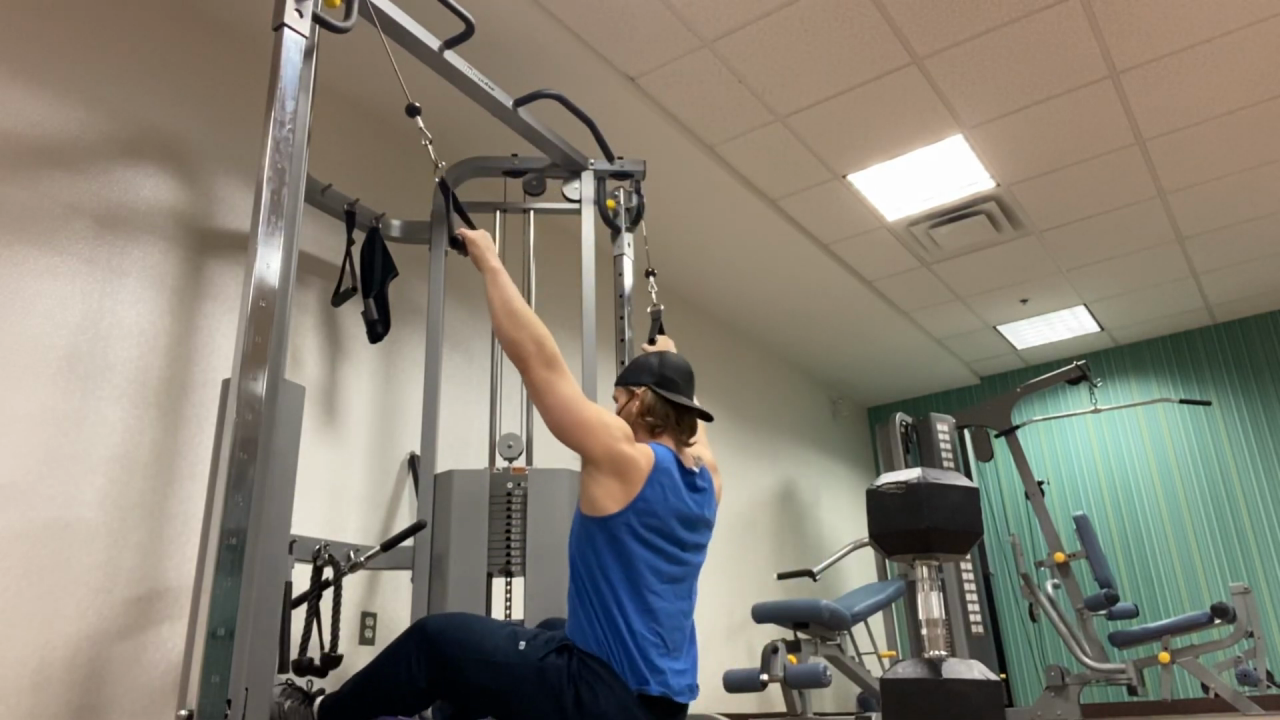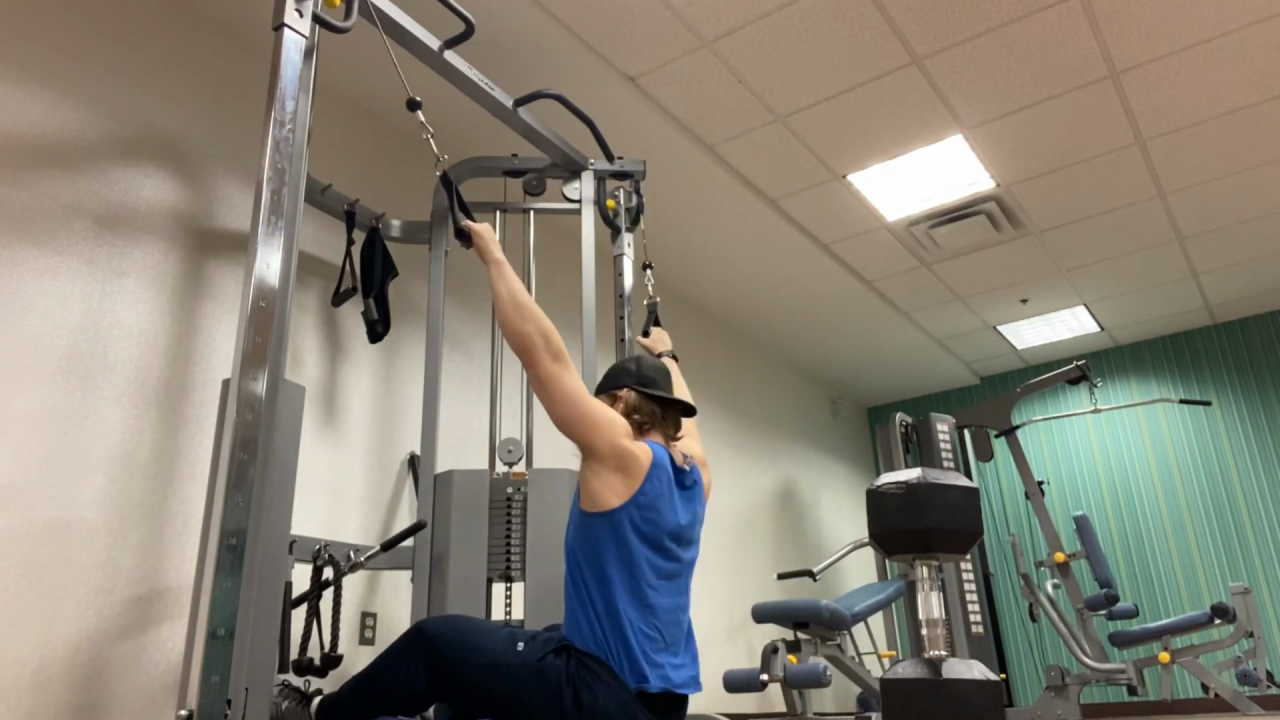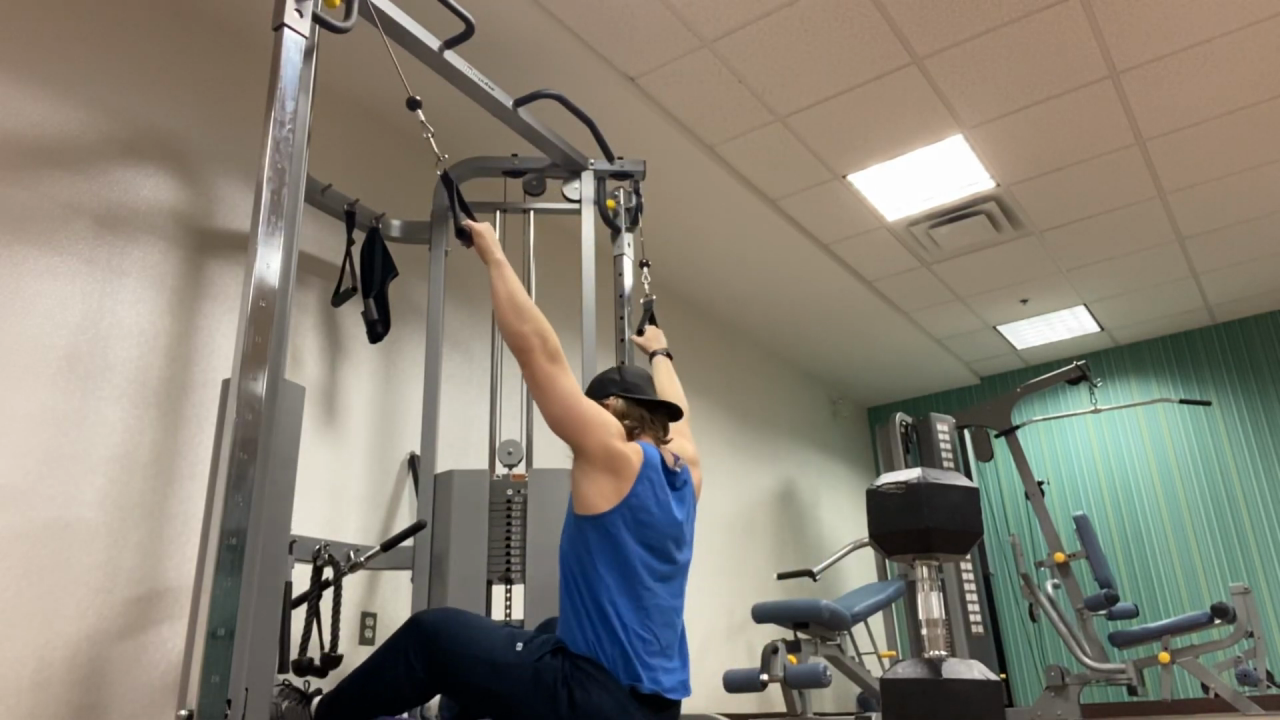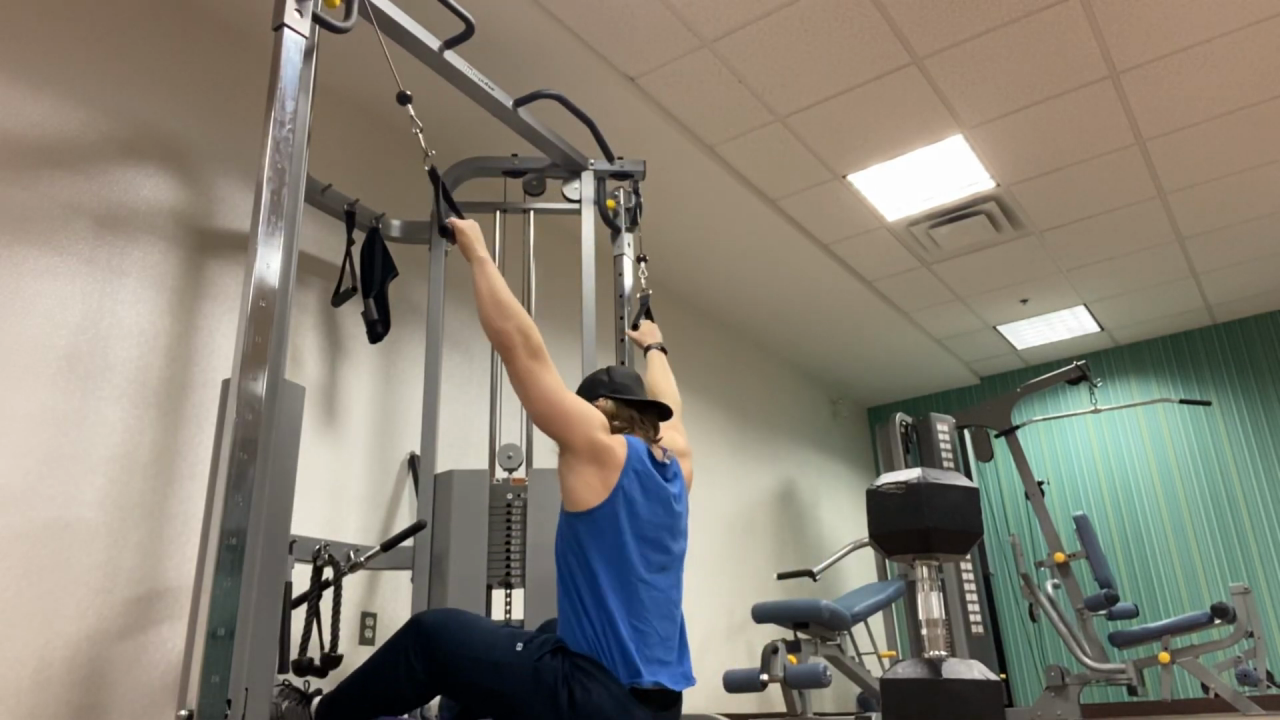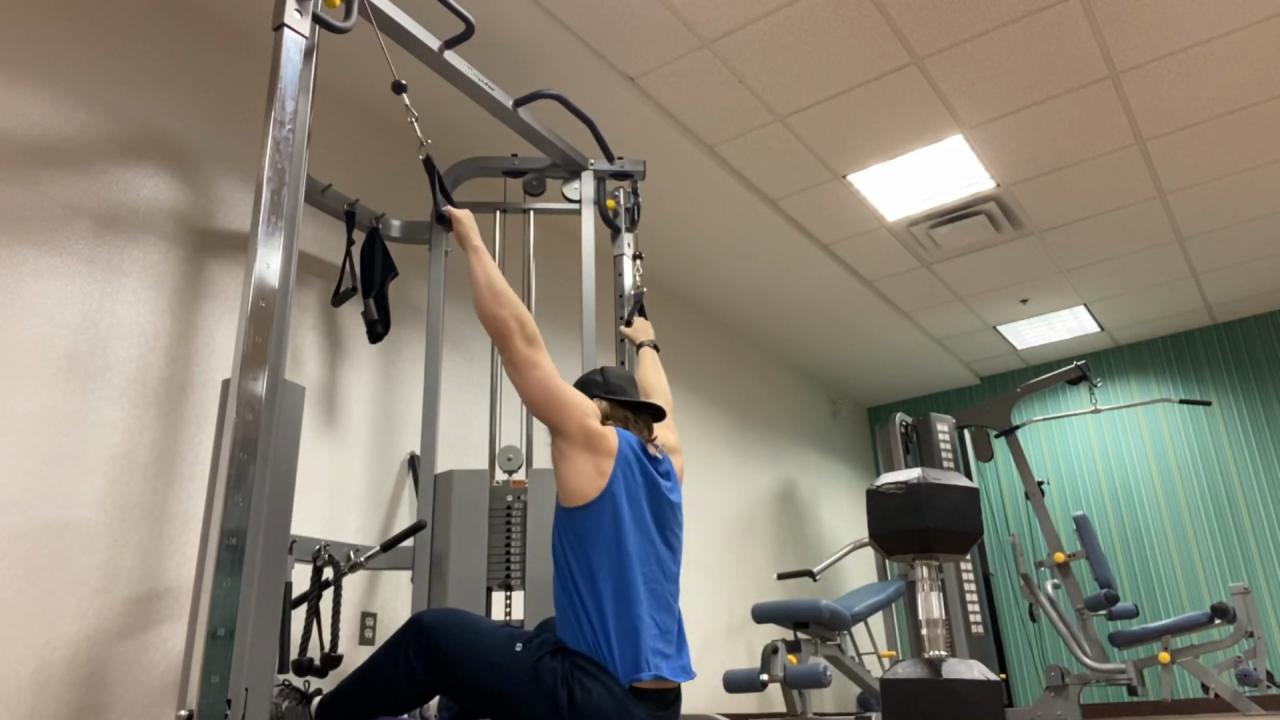
dt=0.2s
person 1, frame 1
left shoulder: (624, 457)
right shoulder: (704, 474)
left elbow: (536, 356)
right elbow: (685, 414)
left wrist: (489, 262)
right wrist: (670, 360)
left knee: (439, 638)
right knee: (552, 637)
person 1, frame 2
left shoulder: (621, 453)
right shoulder: (692, 467)
left elbow: (541, 351)
right elbow: (679, 409)
left wrist: (494, 256)
right wrist: (664, 355)
left knee: (437, 640)
right knee: (551, 642)
person 1, frame 3
left shoulder: (614, 455)
right shoulder: (684, 469)
left elbow: (538, 351)
right elbow: (675, 412)
left wrist: (494, 256)
right wrist: (659, 353)
left knee: (433, 634)
right knee: (550, 634)
person 1, frame 4
left shoulder: (602, 451)
right shoulder: (673, 462)
left elbow: (521, 348)
right elbow: (666, 407)
left wrist: (477, 253)
right wrist: (653, 348)
left knee: (434, 635)
right knee: (551, 636)
person 1, frame 5
left shoulder: (597, 444)
right shoulder: (664, 457)
left elbow: (519, 339)
right elbow: (656, 403)
left wrist: (472, 242)
right wrist: (646, 345)
left knee: (432, 634)
right knee: (549, 636)
